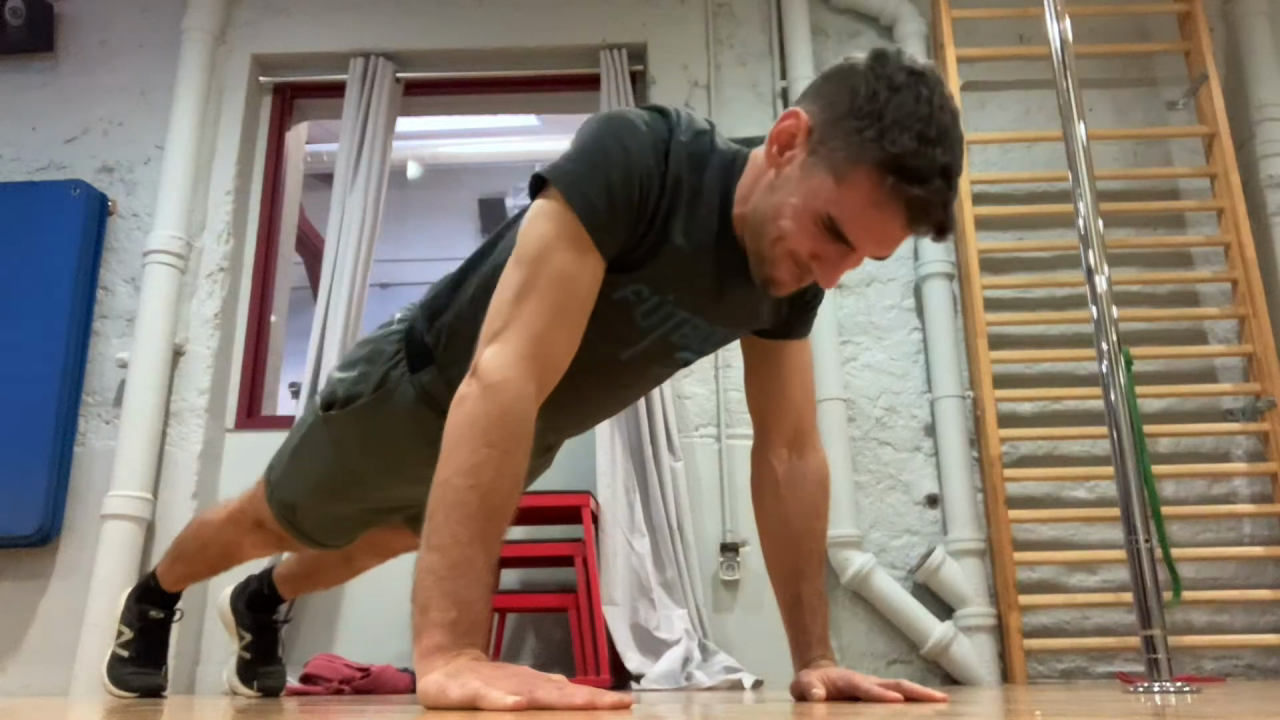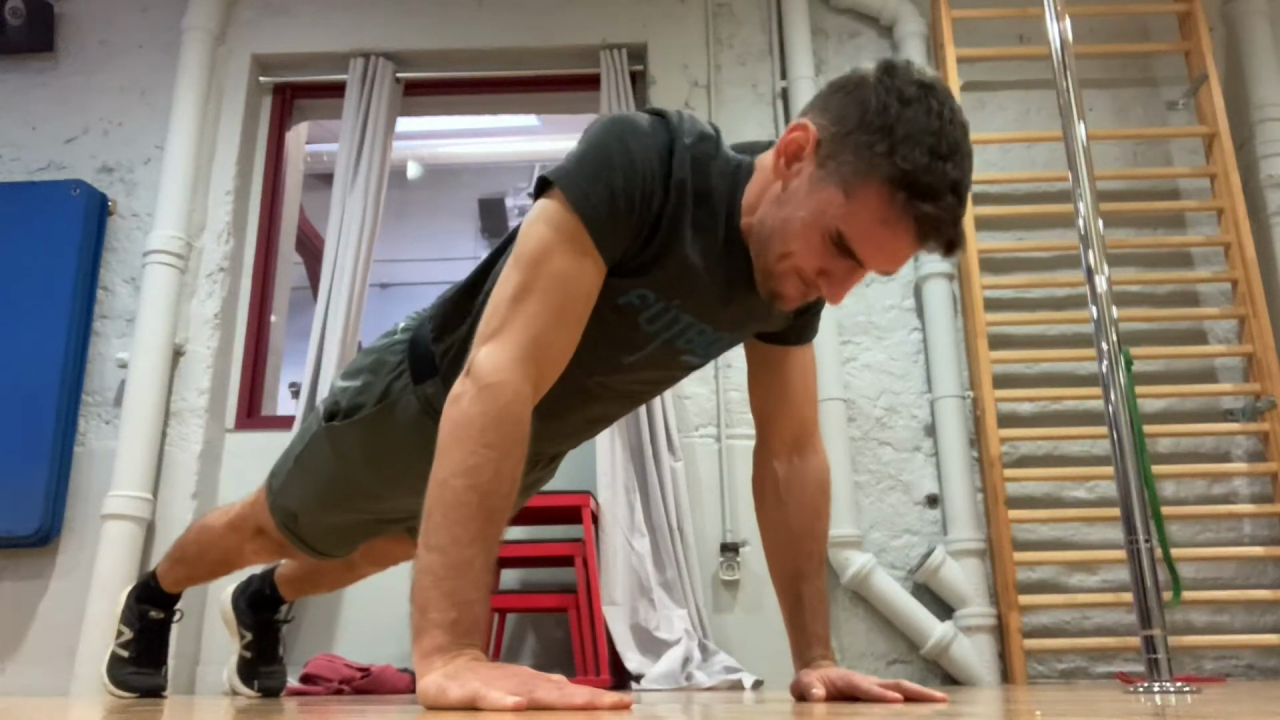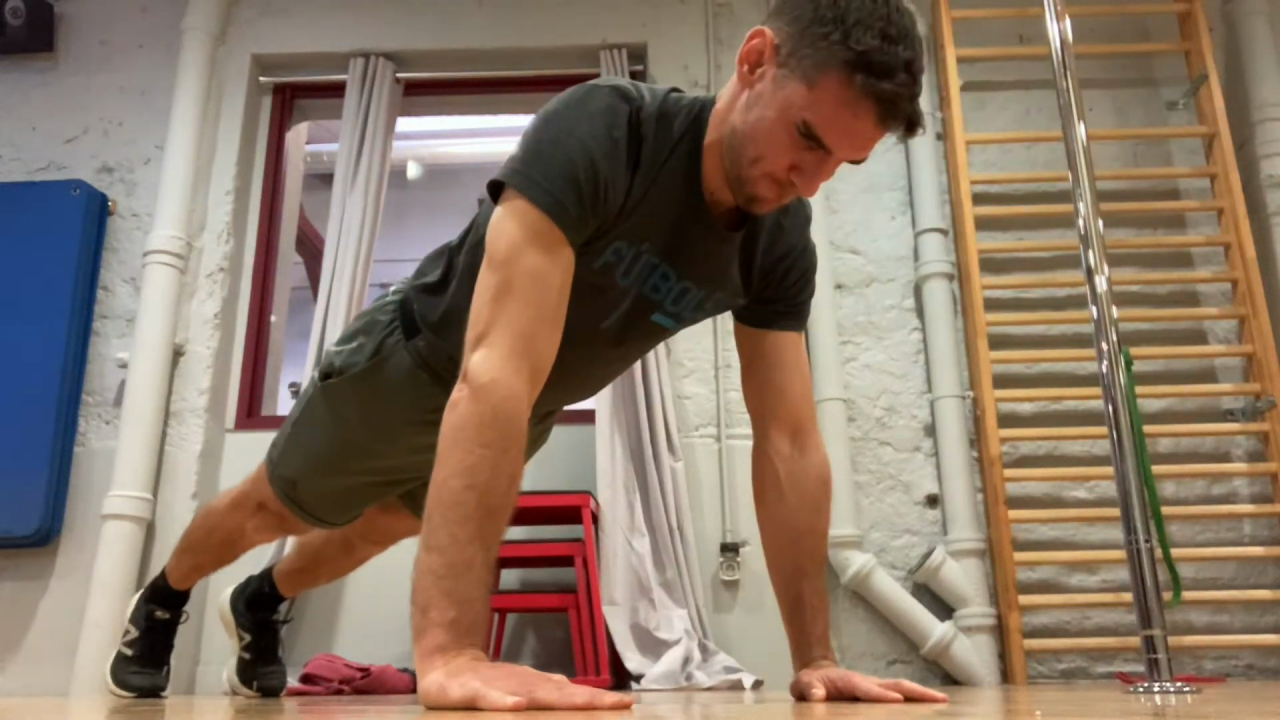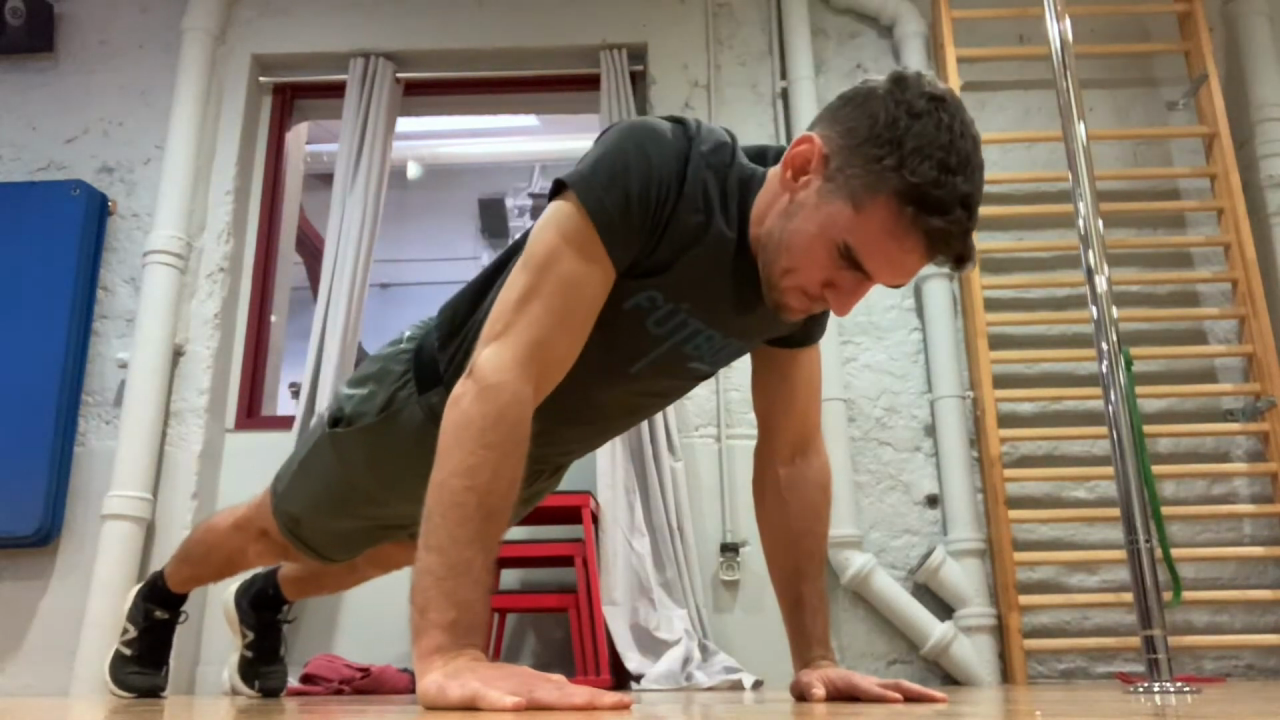
dt=1s
person 1, frame 1
left shoulder: (792, 266)
right shoulder: (631, 158)
left elbow: (789, 455)
right elbow: (500, 381)
left wrist: (814, 656)
right wrist: (447, 650)
left hip: (523, 444)
right hip: (414, 389)
left knee: (376, 544)
right knee: (273, 523)
left ankle: (259, 607)
right ankle: (150, 602)
person 1, frame 2
left shoulder: (797, 274)
right shoulder: (637, 163)
left elbow: (790, 459)
right elbow: (494, 385)
left wrist: (815, 657)
right wrist: (449, 653)
left hip: (524, 453)
right hip: (420, 398)
left knee: (380, 549)
right knee: (273, 532)
left ankle: (261, 610)
right ankle: (149, 602)
person 1, frame 3
left shoulder: (780, 244)
right shoulder: (599, 134)
left elbow: (789, 443)
right elbow: (494, 375)
left wrist: (815, 658)
right wrist: (448, 650)
left hip: (519, 417)
right hip: (410, 364)
left knee: (376, 529)
right knee: (277, 510)
left ankle: (259, 604)
right ankle: (161, 602)
person 1, frame 4
left shoulder: (806, 272)
right shoulder: (651, 169)
left elbow: (792, 459)
right elbow: (497, 384)
left wrist: (814, 656)
right wrist: (447, 652)
left hip: (532, 460)
right hip: (426, 404)
left knee: (383, 552)
right knee: (278, 533)
left ankle: (263, 608)
right ankle: (156, 602)
